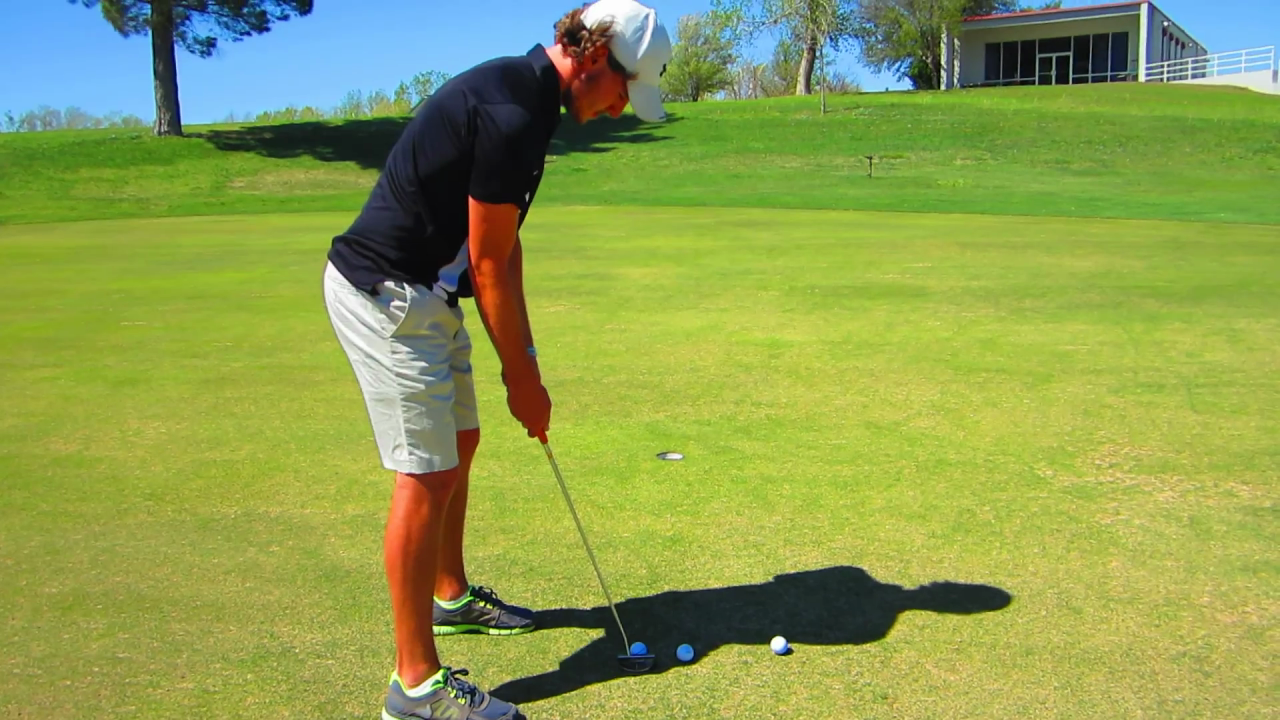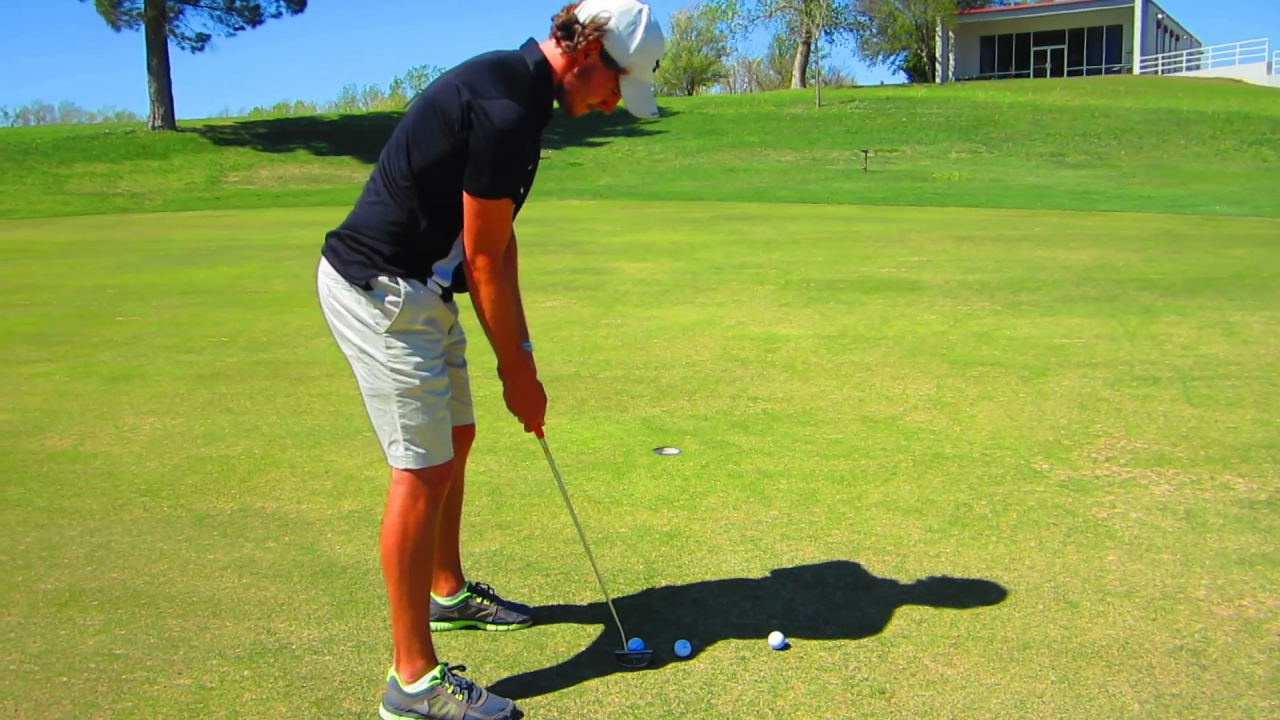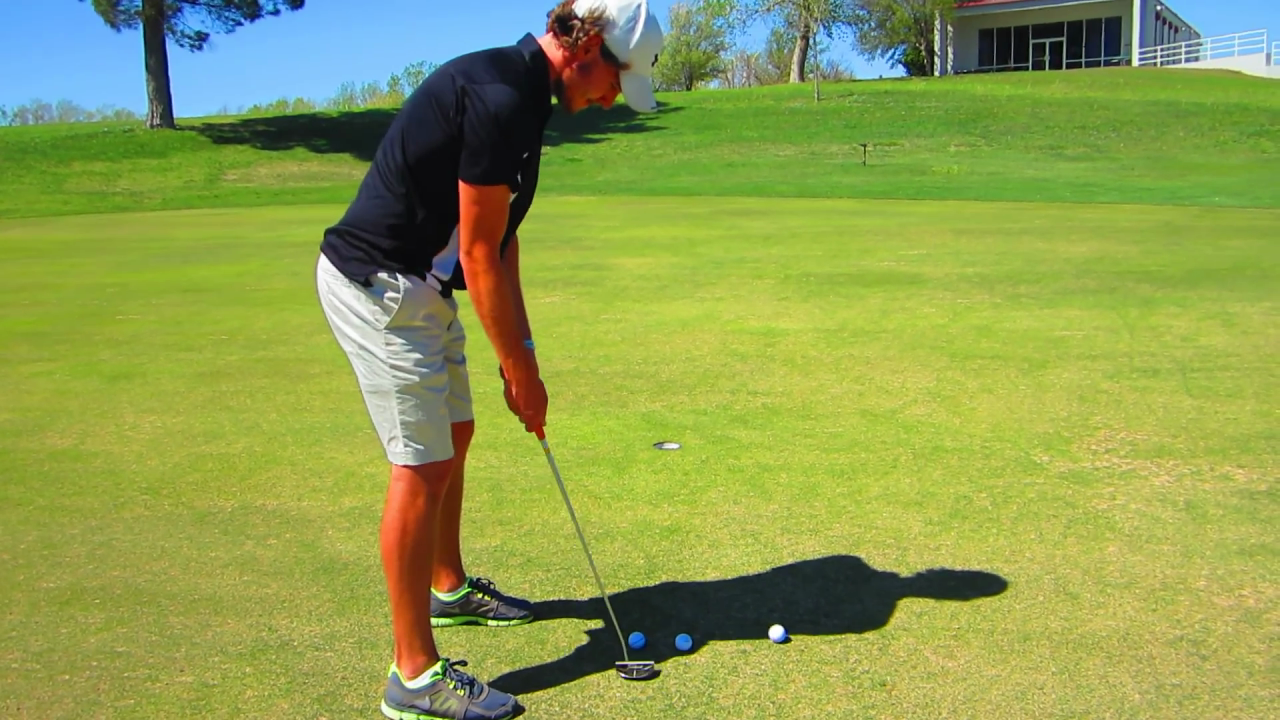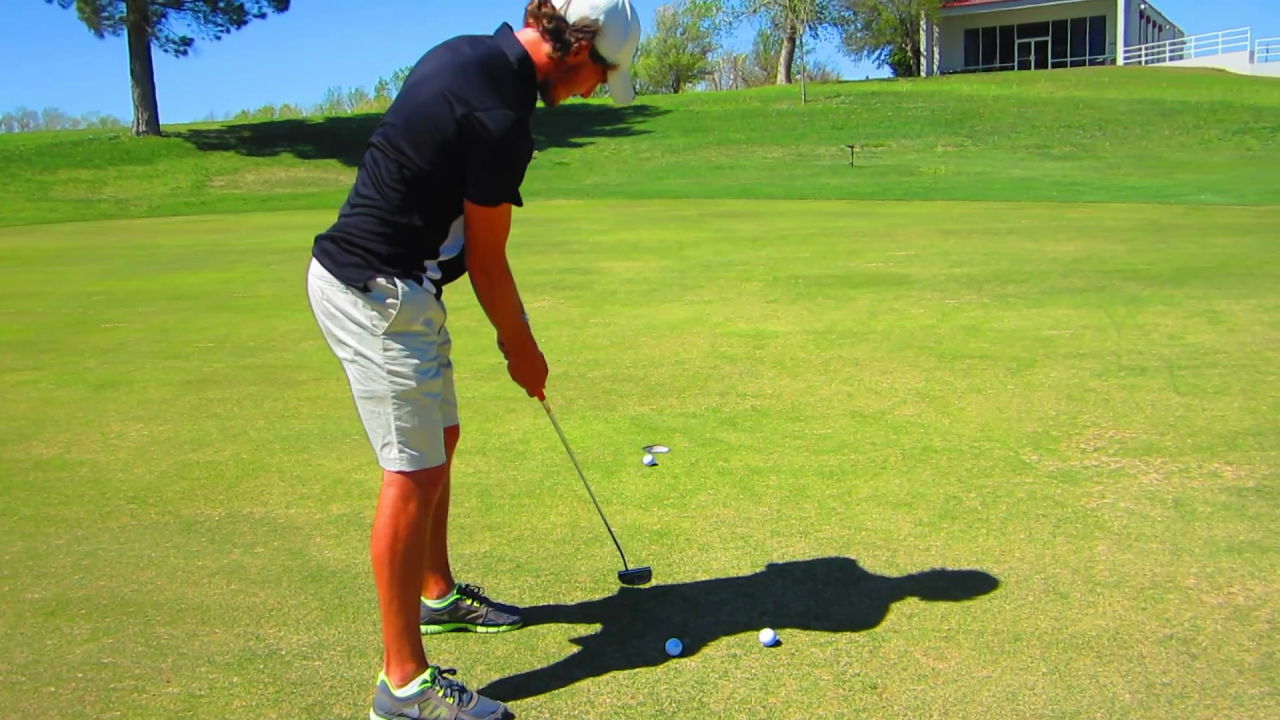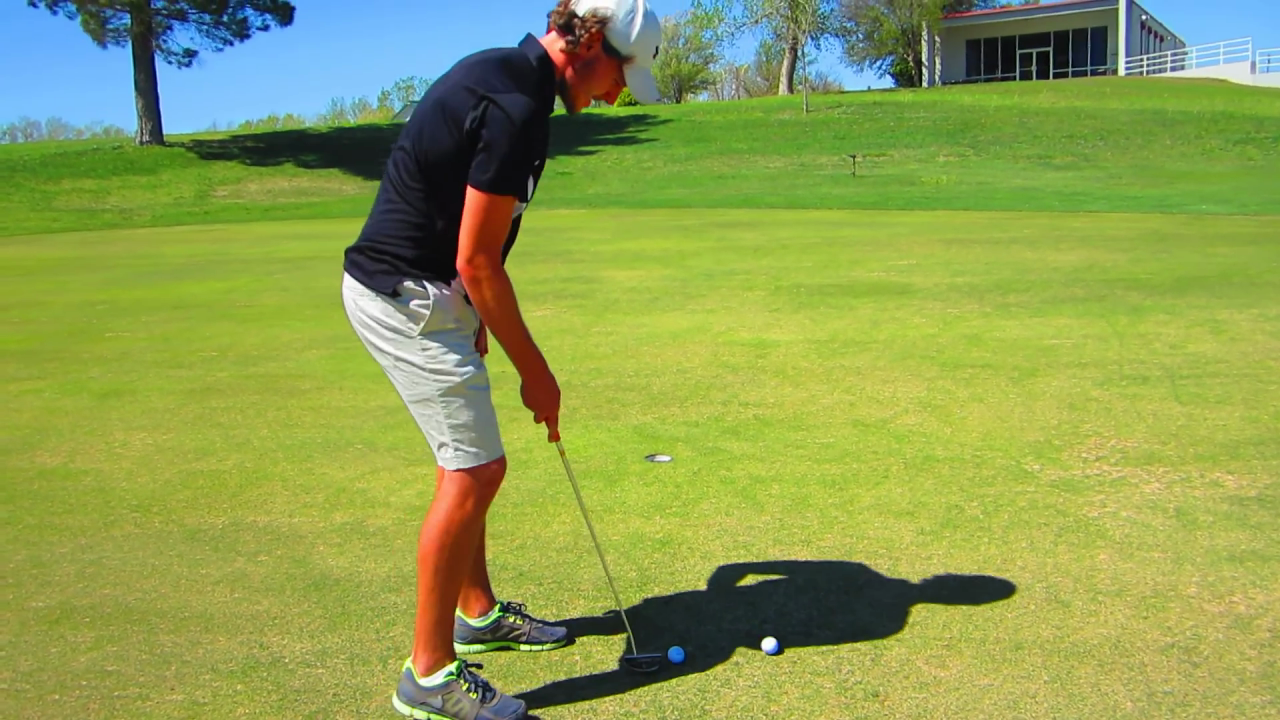
dt=1s
person 1, frame 1
left shoulder: (522, 93)
right shoulder: (511, 115)
left elbow: (500, 251)
right elbow: (490, 265)
left wrist: (526, 358)
right wrist: (521, 378)
left hip: (424, 290)
right hip: (386, 292)
left knee: (458, 445)
right knee: (426, 473)
left ankle: (450, 596)
person 1, frame 2
left shoulder: (515, 88)
right shoulder: (504, 108)
left elbow: (496, 245)
right elbow: (484, 261)
left wrist: (522, 352)
right wrist: (517, 372)
left hip: (418, 286)
right hip: (381, 288)
left knee: (454, 441)
right knee: (423, 469)
left ankle: (448, 592)
person 1, frame 3
left shoulder: (522, 95)
right shoulder: (499, 98)
left elbow: (501, 242)
right elbow: (480, 254)
left wrist: (523, 354)
right wrist: (519, 371)
left hip: (420, 284)
right hip: (378, 284)
left knee: (453, 437)
right knee: (423, 466)
left ankle: (449, 588)
person 1, frame 4
right shoulder: (500, 116)
right elbow: (486, 261)
left wrist: (515, 326)
right wrist: (523, 351)
left hip: (391, 282)
right hip: (377, 292)
left knee: (438, 443)
right knee: (414, 473)
left ankle: (438, 594)
person 1, frame 5
left shoulder: (498, 71)
right shoulder: (517, 110)
right elbow: (477, 262)
left wrist: (473, 319)
right wrist: (533, 370)
left hip: (421, 288)
right hip: (407, 297)
left knee: (470, 460)
right knee: (474, 469)
left ankle: (477, 613)
